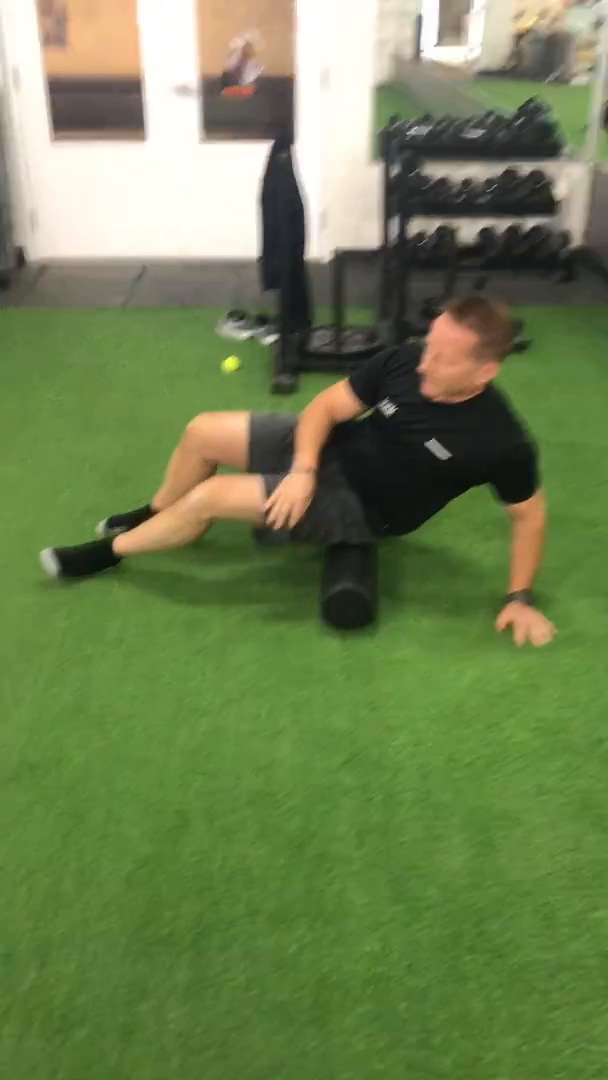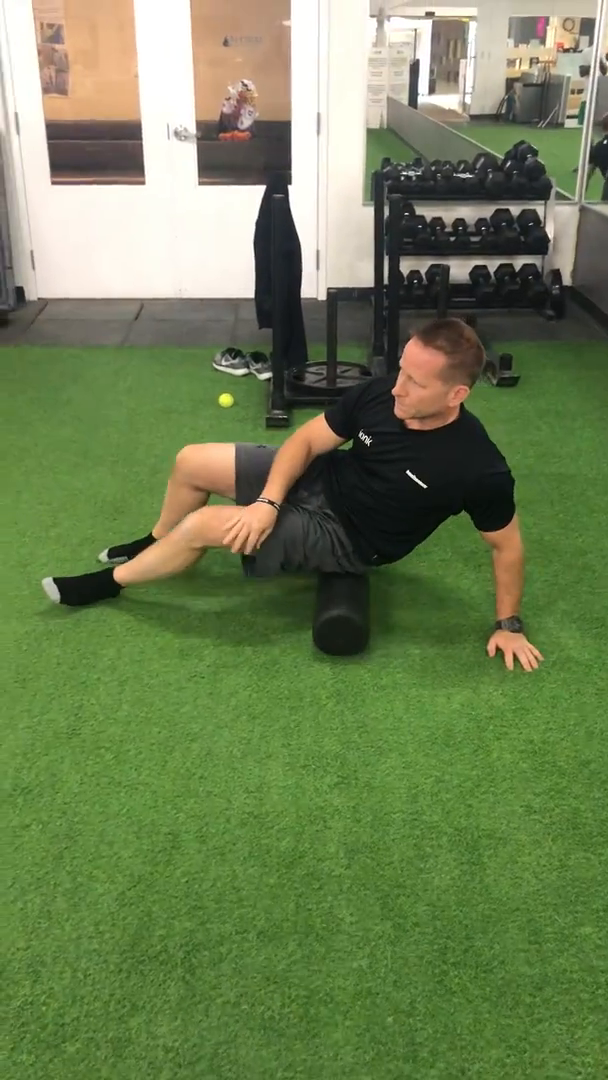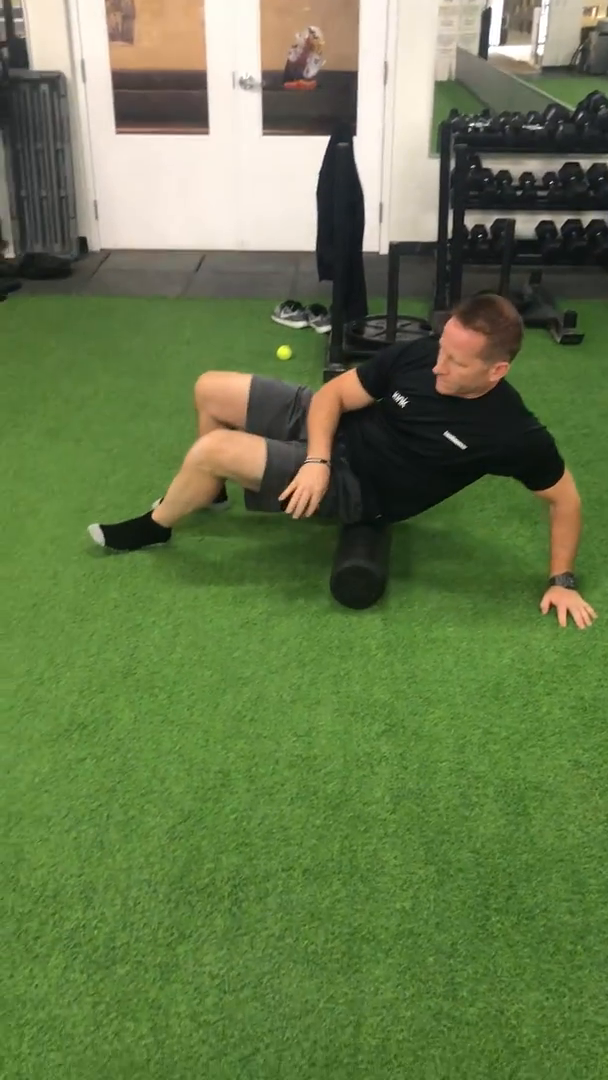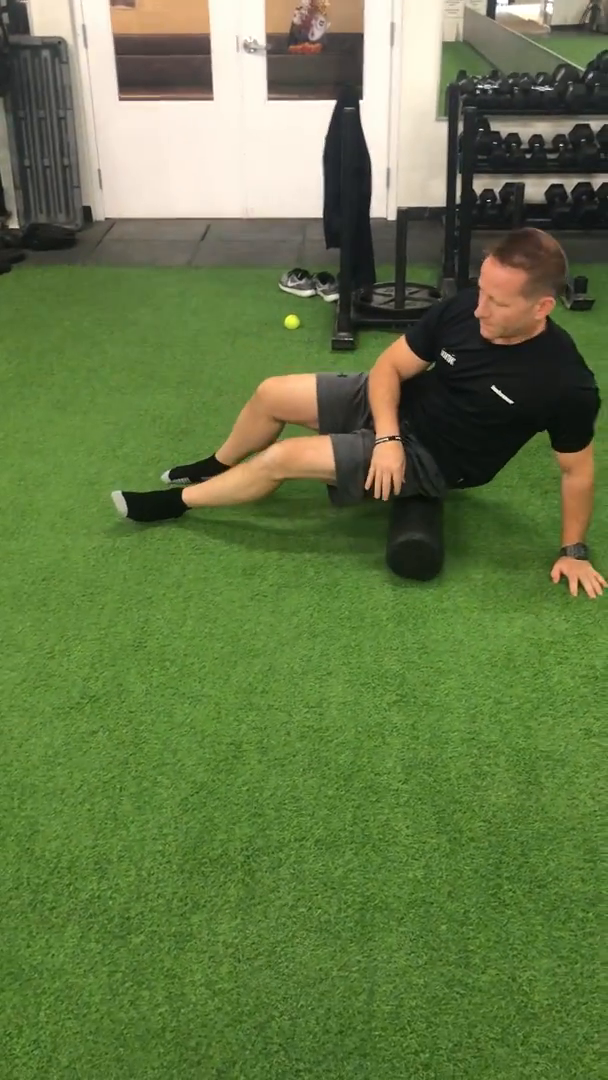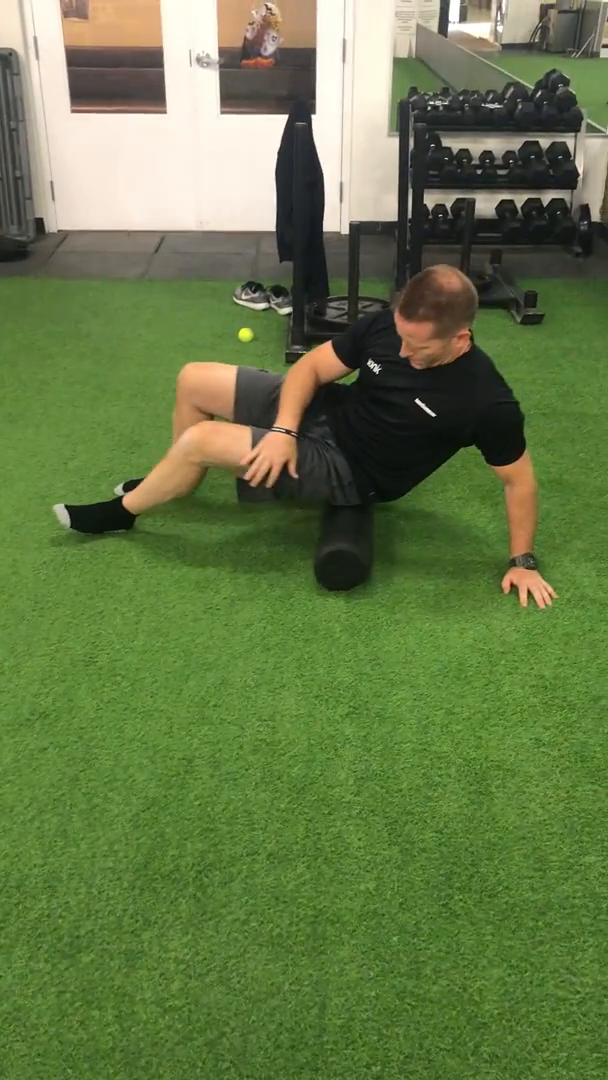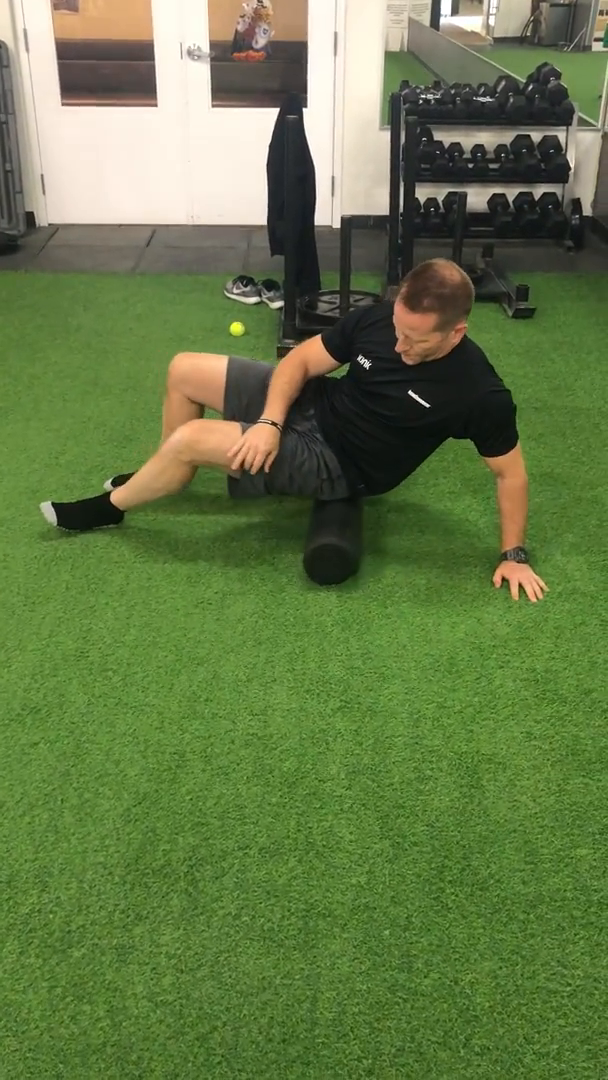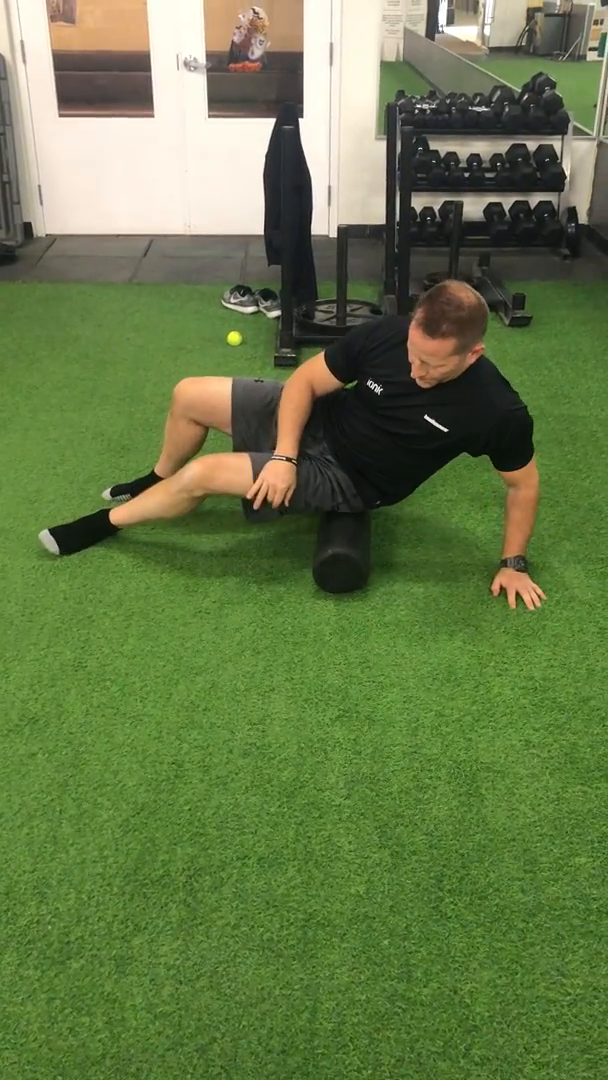
dt=0.7s
person 1, frame 1
left shoulder: (500, 441)
right shoulder: (404, 361)
left elbow: (529, 515)
right elbow: (326, 406)
left wrist: (519, 599)
right wrist: (305, 470)
left hip: (358, 505)
right hip: (331, 448)
left knee: (210, 499)
right knee: (202, 433)
left ankle: (110, 553)
right ankle: (152, 514)
person 1, frame 2
left shoulder: (478, 469)
right shoulder: (379, 394)
left elbow: (506, 546)
right elbow: (307, 440)
left wrist: (509, 625)
right wrist: (269, 501)
left hip: (346, 537)
right hip: (320, 479)
left knee: (203, 527)
right knee: (191, 462)
left ankle: (110, 582)
right ankle: (154, 543)
person 1, frame 3
left shoulder: (513, 433)
right shoulder: (419, 355)
left elbow: (564, 498)
right elbow: (334, 394)
left wrist: (561, 580)
right wrist: (318, 460)
left hip: (357, 483)
right hip: (334, 427)
left knee: (210, 452)
right knee: (211, 389)
left ankle: (154, 527)
right ankle: (208, 493)
person 1, frame 4
left shoulder: (566, 385)
right shoulder: (463, 310)
right elbow: (390, 366)
right wrist: (388, 439)
left hip: (432, 461)
right hip: (397, 405)
left knee: (283, 458)
right knee: (271, 394)
left ankle: (178, 501)
right ankle: (218, 466)
person 1, frame 5
left shoulder: (486, 402)
right shoulder: (389, 325)
left elbow: (519, 479)
right elbow: (313, 366)
left wrist: (522, 562)
right wrist: (284, 430)
left hip: (347, 470)
right hip: (324, 411)
left knee: (198, 440)
right knee: (193, 380)
left ankle: (121, 513)
right ankle: (169, 481)
person 1, frame 6
left shoulder: (479, 393)
right shoulder: (378, 319)
left elbow: (510, 472)
right elbow: (301, 360)
left wrist: (513, 555)
right wrist: (271, 423)
left hip: (333, 464)
right hip: (312, 405)
left knee: (190, 440)
right knee: (184, 371)
left ankle: (110, 508)
right ankle: (154, 475)
person 1, frame 7
left shoulder: (495, 411)
right shoulder: (386, 334)
left elbow: (523, 482)
right elbow: (305, 380)
left wrist: (513, 562)
right wrist: (285, 457)
left hip: (346, 479)
right hip: (317, 419)
left knee: (200, 475)
right knee: (188, 395)
left ankle: (106, 524)
right ankle: (158, 480)
